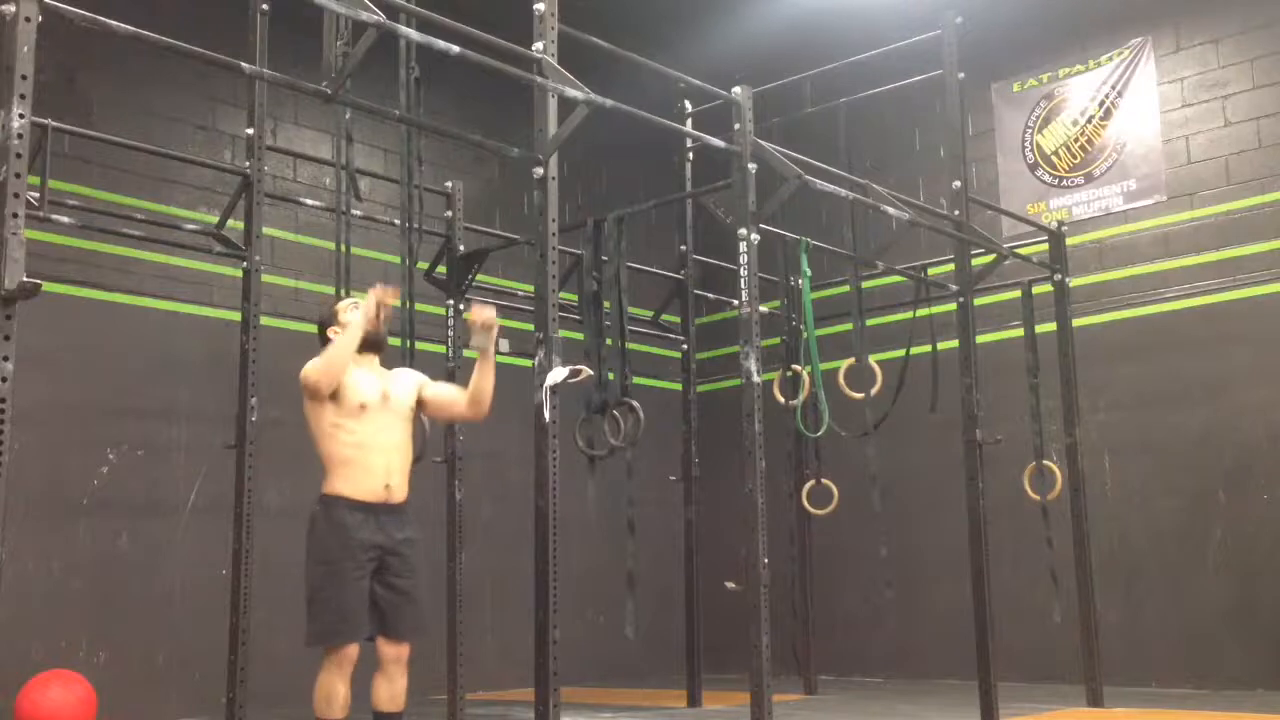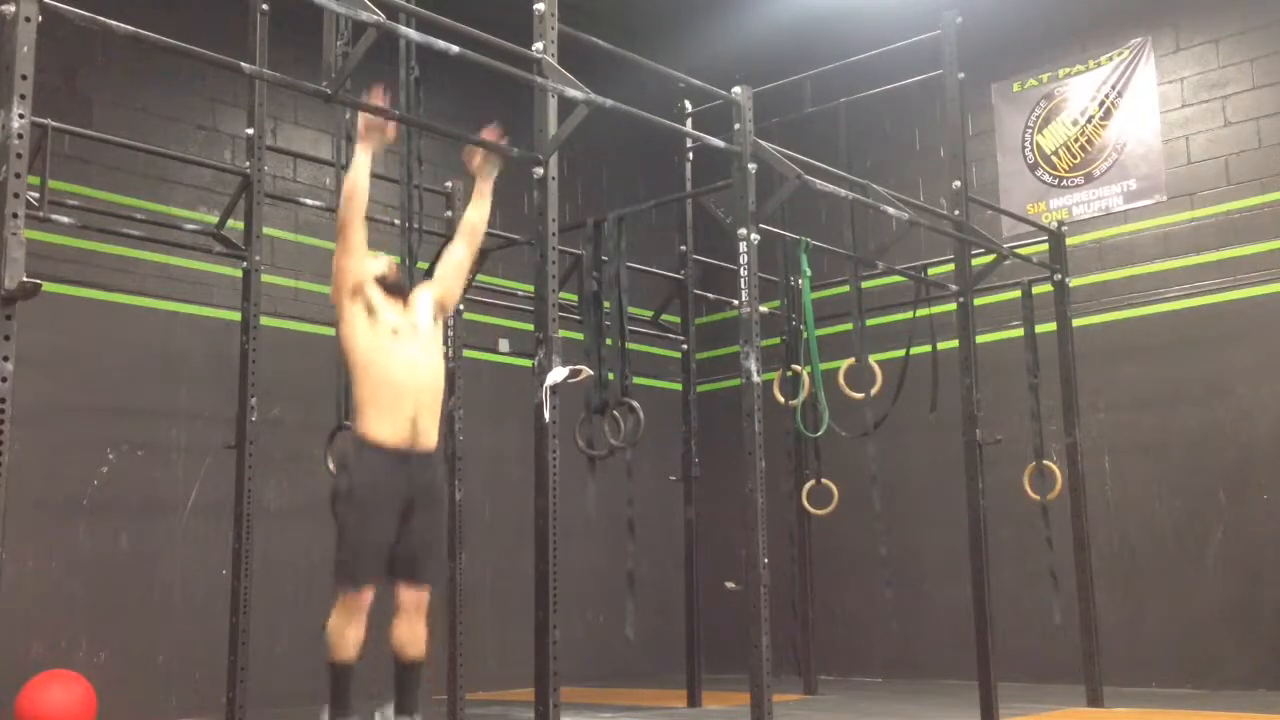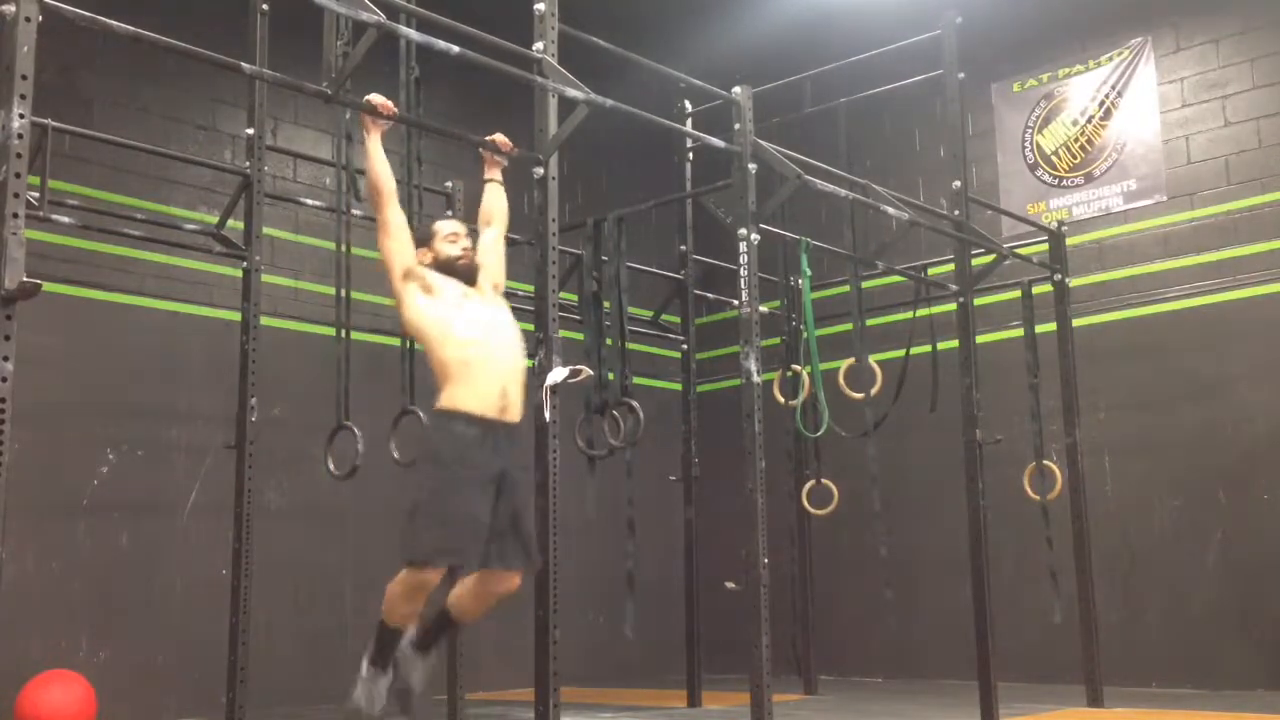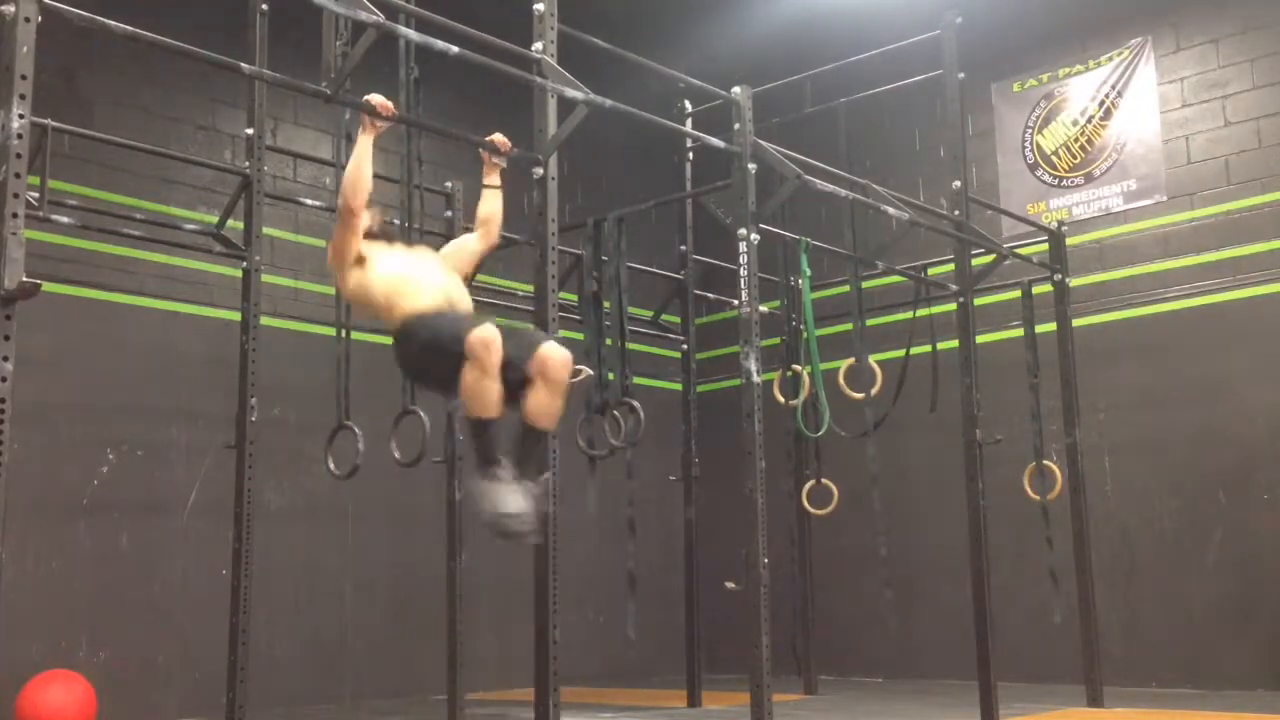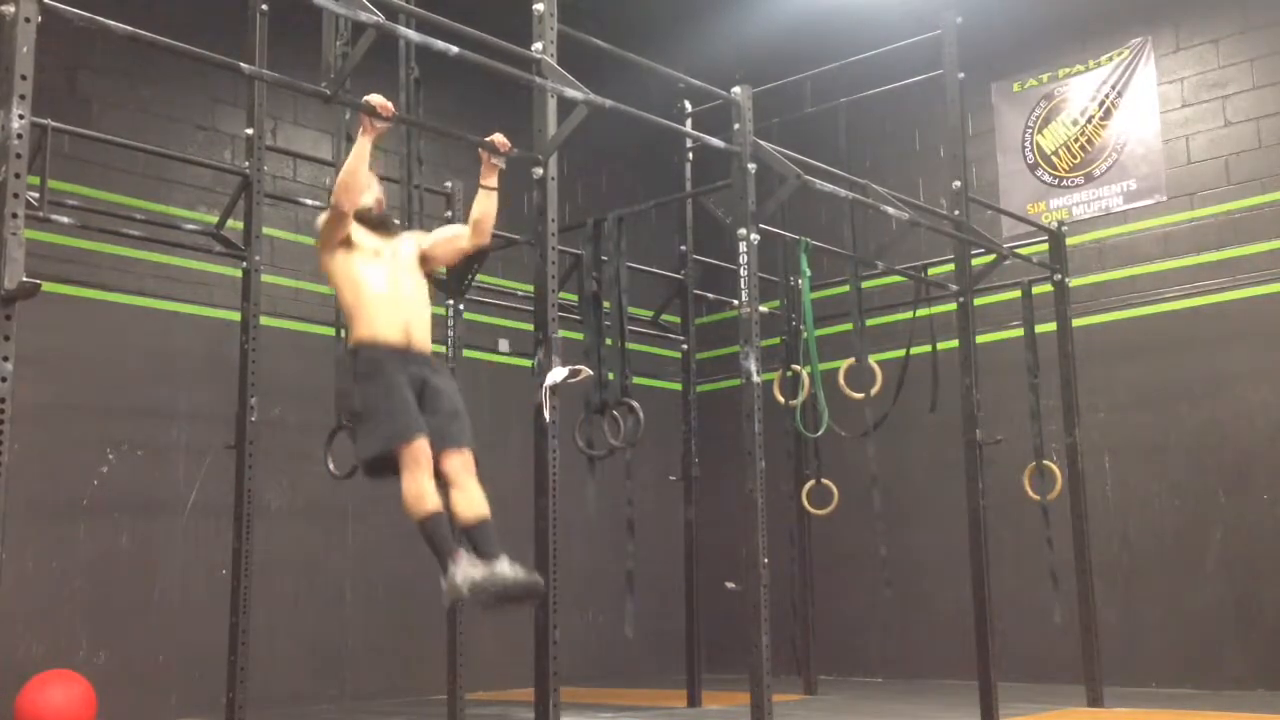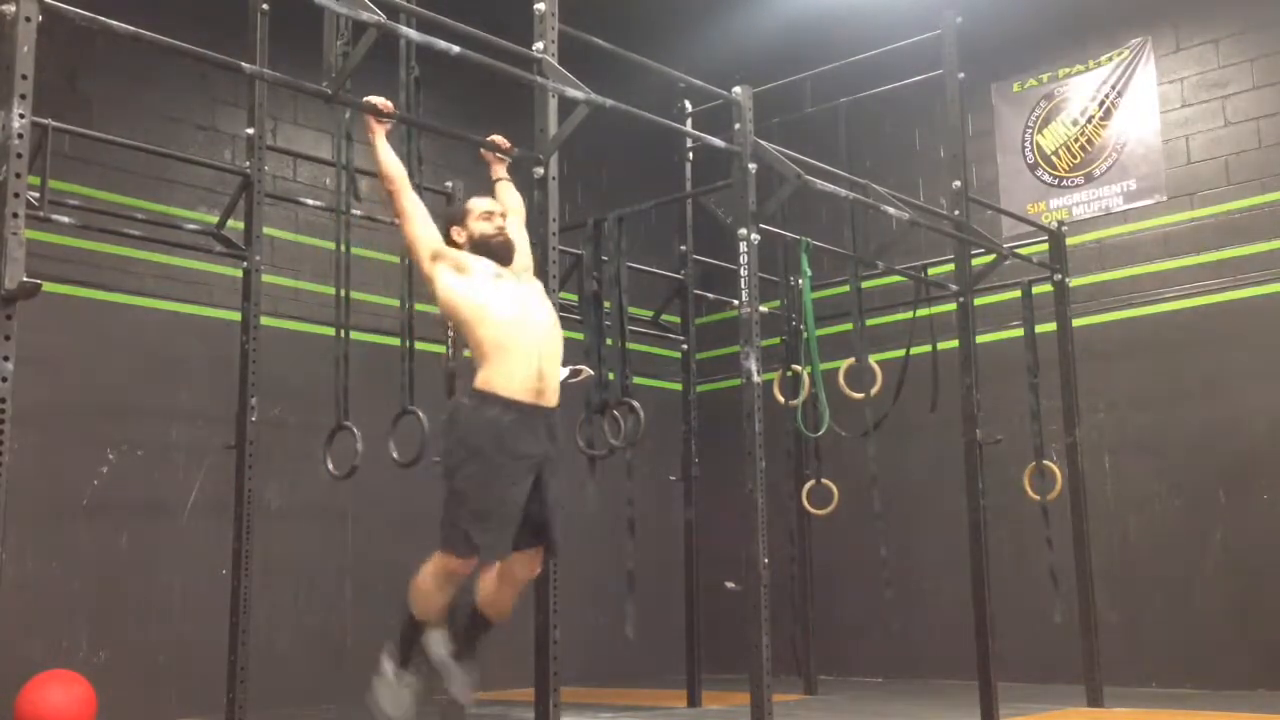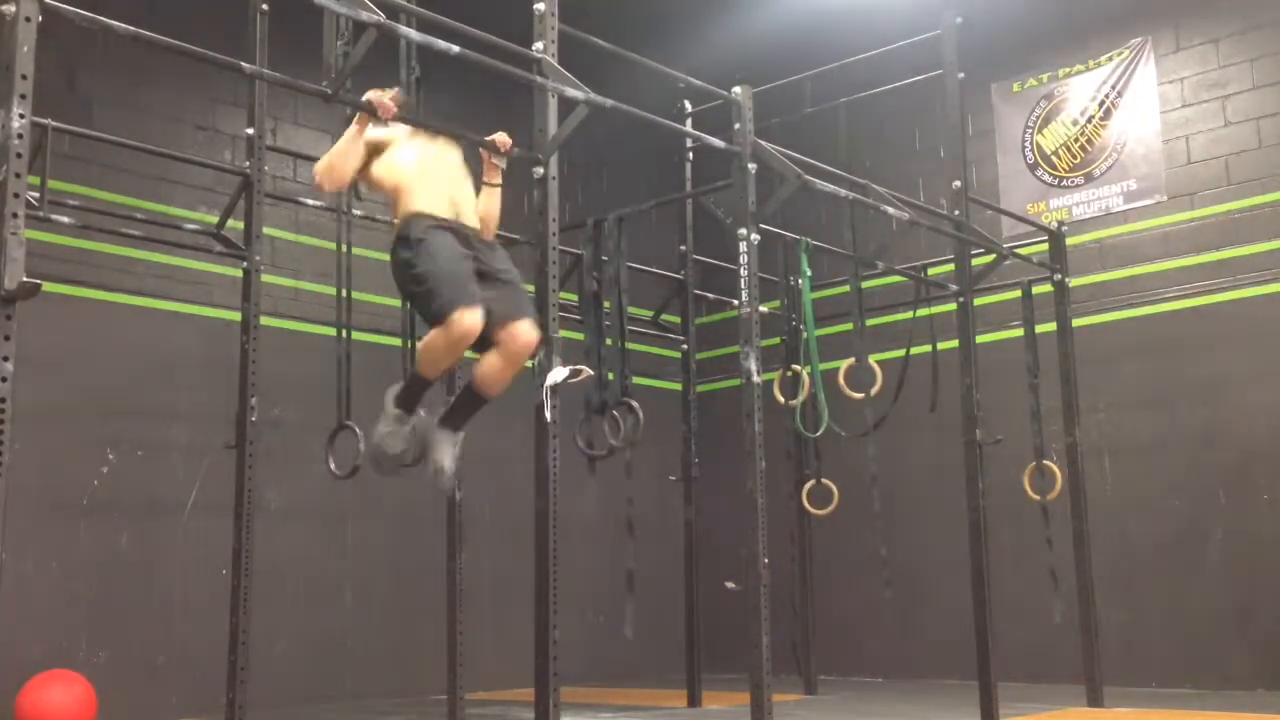
dt=0.7s
person 1, frame 1
left shoulder: (408, 380)
right shoulder: (324, 370)
left elbow: (474, 406)
right elbow: (319, 380)
left wrist: (485, 347)
right wrist: (361, 319)
left hip: (397, 524)
right hip: (344, 522)
left knee: (395, 651)
right knee: (342, 651)
person 1, frame 2
left shoulder: (430, 304)
right shoulder: (358, 305)
left elbow: (468, 239)
right elbow: (349, 223)
left wrist: (483, 176)
right wrist: (364, 148)
left hip: (422, 469)
right hip: (372, 465)
left knee: (415, 595)
right knee: (356, 592)
person 1, frame 3
left shoulder: (487, 291)
right shoulder: (418, 286)
left elbow: (494, 227)
right elbow: (387, 203)
left wrist: (493, 170)
right wrist: (374, 135)
left hip: (507, 442)
right hip: (458, 435)
left knee: (505, 576)
right knee: (426, 569)
left ankle: (420, 645)
right ankle: (379, 662)
person 1, frame 4
left shoulder: (427, 259)
right shoulder: (353, 261)
left elbow: (486, 235)
right elbow: (351, 205)
left wrist: (491, 175)
right wrist: (367, 136)
left hip: (470, 321)
right hip: (423, 334)
left knee: (556, 362)
right knee: (484, 341)
left ankle: (523, 477)
right ankle: (489, 475)
person 1, frame 5
left shoulder: (413, 245)
right shoulder: (338, 237)
left elbow: (478, 234)
right elbow: (341, 202)
left wrist: (489, 173)
right wrist: (367, 134)
left hip: (426, 366)
right hip: (377, 361)
left knee: (460, 463)
right knee: (416, 456)
left ankle: (493, 563)
right ankle: (456, 566)
person 1, frame 6
left shoulder: (521, 271)
right shoulder: (446, 263)
left elbow: (518, 212)
right elbow: (403, 193)
left wrist: (498, 168)
right wrist: (378, 136)
left hip: (541, 425)
right hip: (491, 418)
left knee: (522, 563)
right knee: (459, 557)
left ankle: (453, 647)
right ankle: (401, 660)
person 1, frame 7
left shoulder: (447, 150)
right shoulder: (376, 138)
left elbow: (485, 227)
right elbow: (327, 179)
left wrist: (493, 170)
right wrist: (362, 121)
left hip: (476, 244)
right hip: (425, 237)
left knee: (522, 337)
right knee: (464, 324)
left ankle: (447, 426)
right ankle: (403, 405)
